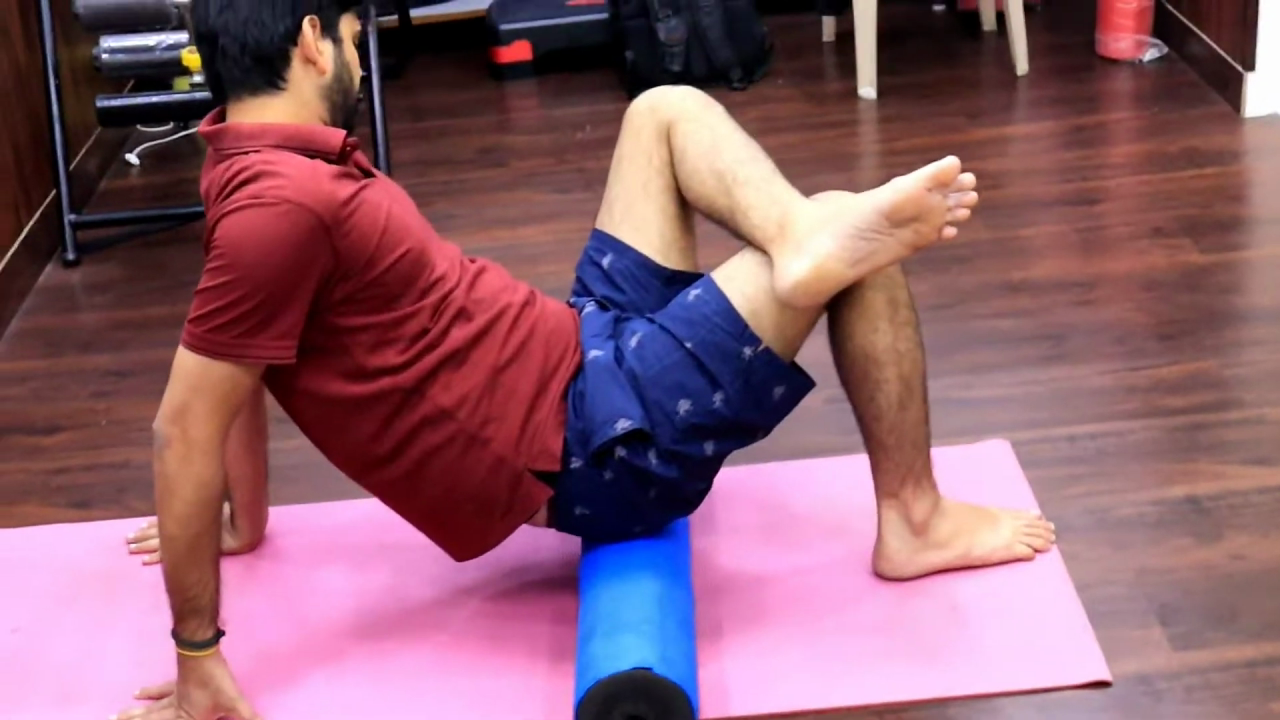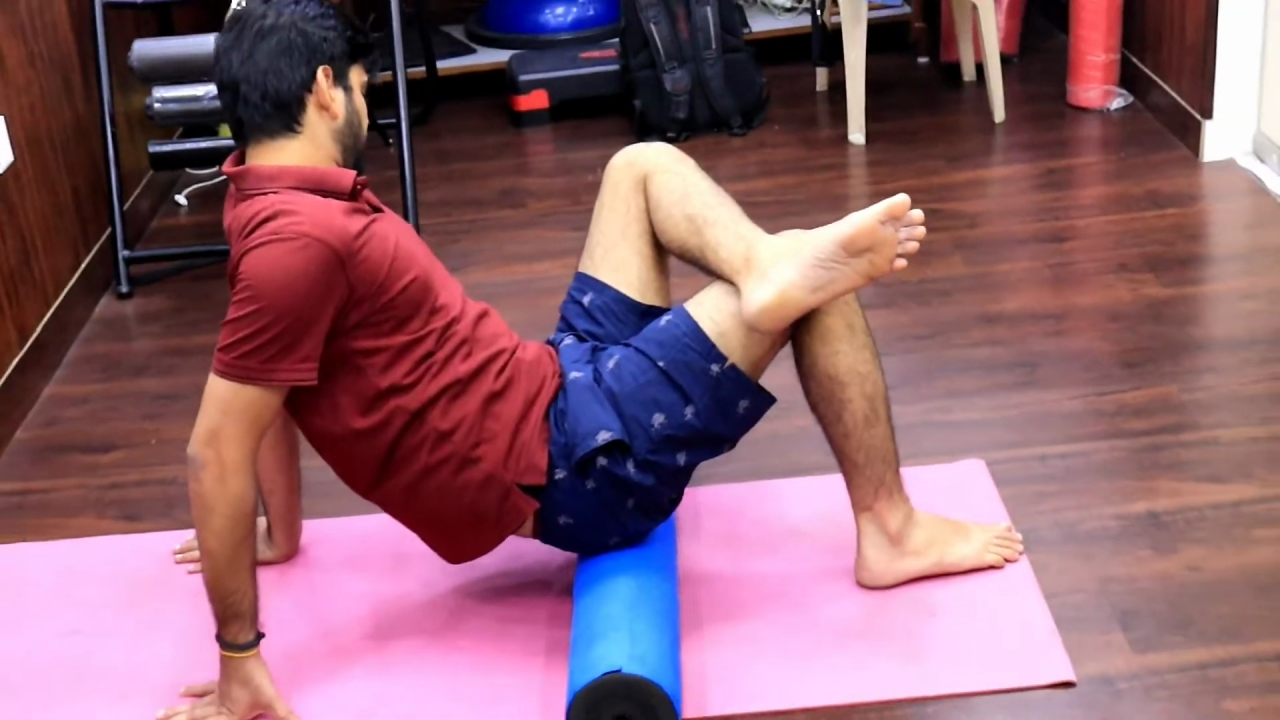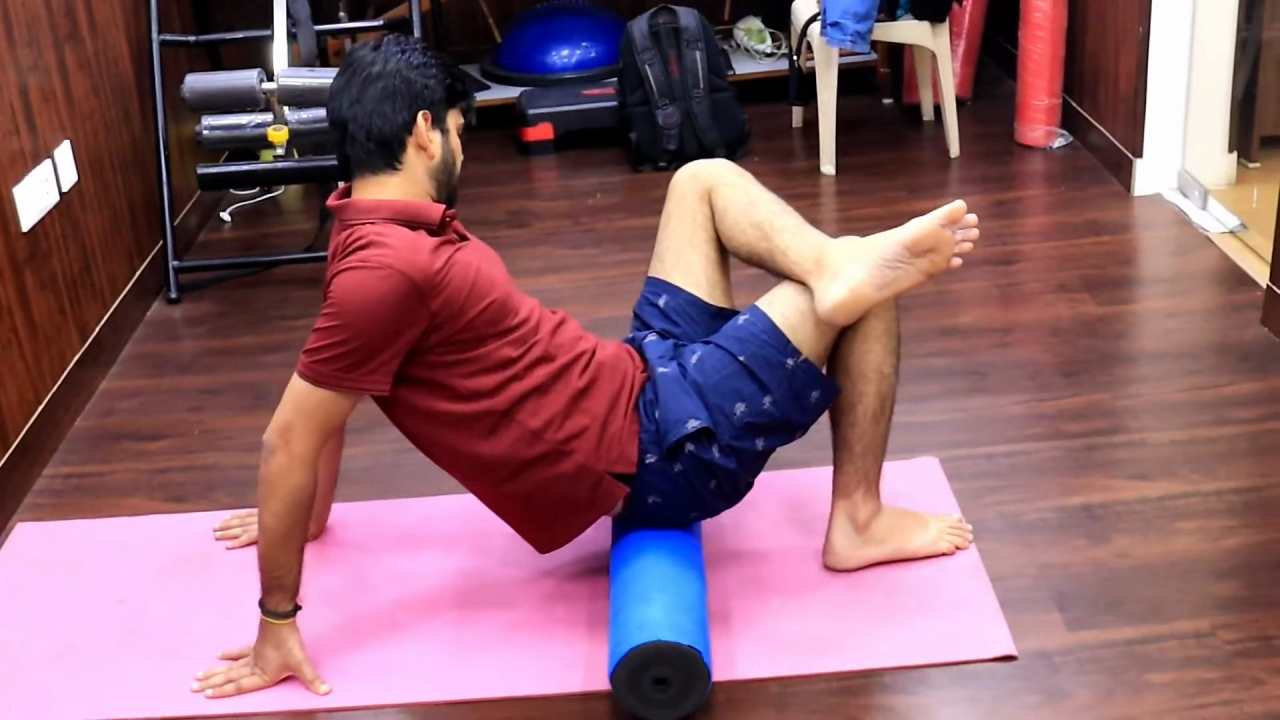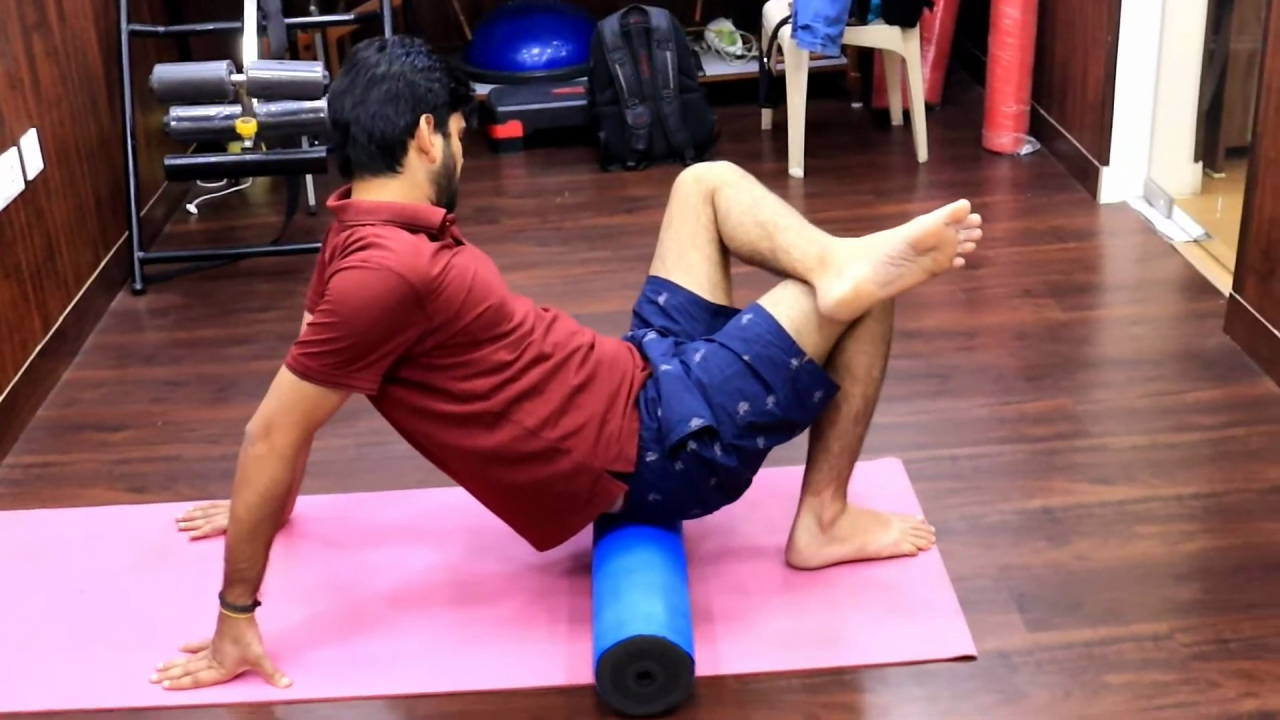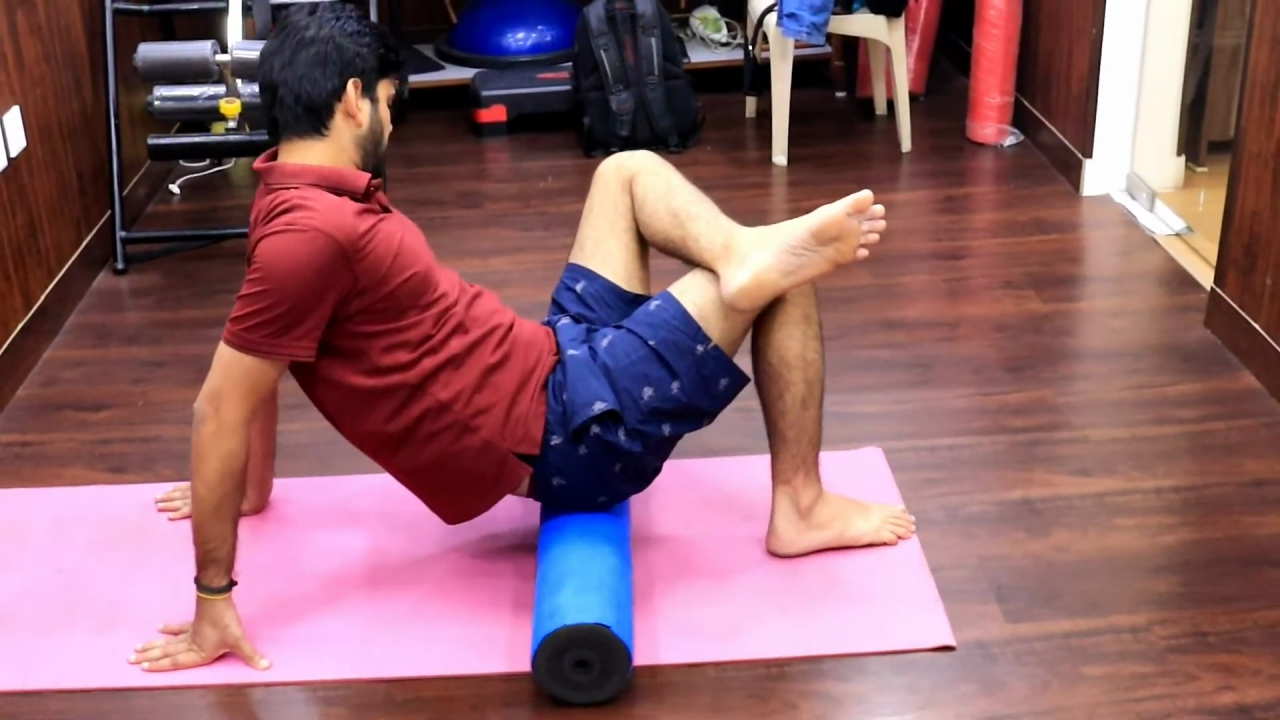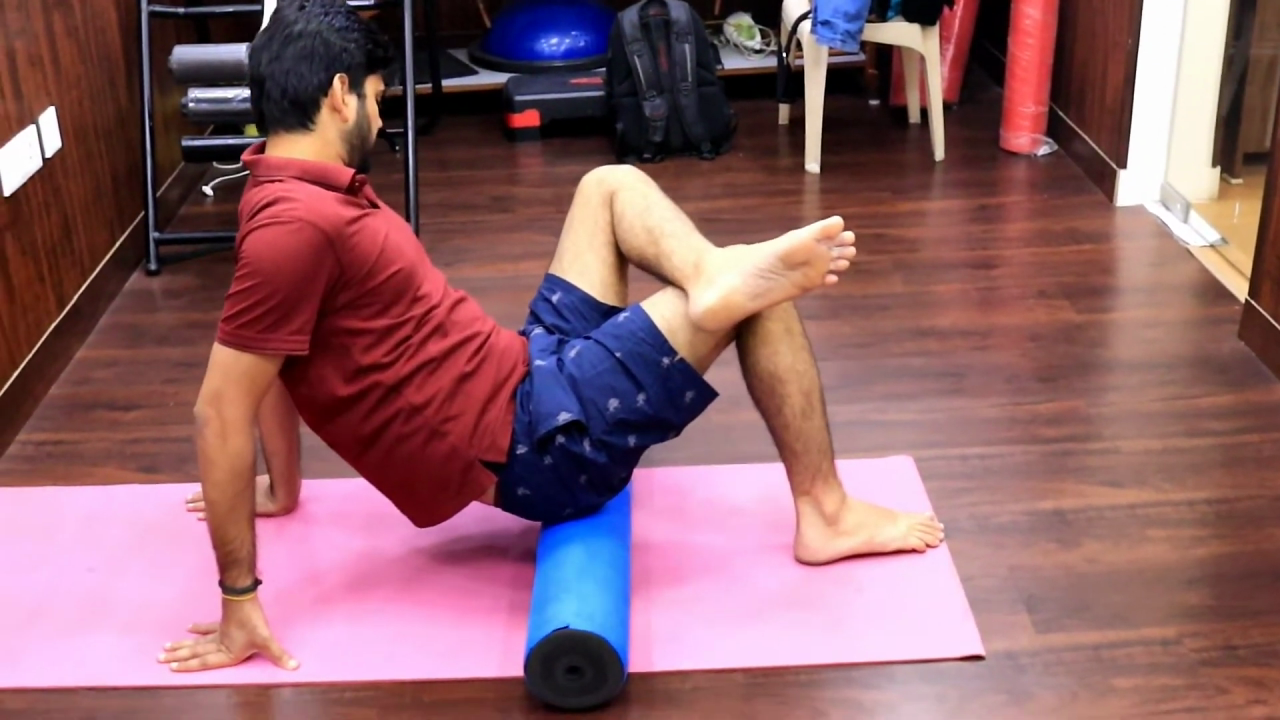
dt=0.7s
person 1, frame 1
left shoulder: (261, 162)
right shoulder: (285, 202)
left elbow: (241, 370)
right elbow: (186, 426)
left wrist: (246, 521)
left hip: (579, 356)
right hip: (590, 445)
left knee: (670, 112)
right knee: (848, 231)
left ankle: (800, 252)
right ankle: (917, 521)
person 1, frame 2
left shoulder: (280, 203)
right shoulder: (302, 237)
left elbow: (274, 399)
right elbow: (216, 451)
left wrist: (281, 532)
left hip: (564, 383)
right hip: (573, 463)
left knee: (647, 167)
right knee: (816, 283)
left ankle: (768, 270)
right ankle: (890, 528)
person 1, frame 3
left shoulder: (380, 232)
right shoulder: (390, 268)
left elbow: (325, 386)
right elbow: (288, 440)
right wrist: (277, 626)
left hip: (644, 381)
right hip: (660, 445)
left knee: (705, 181)
right knee: (865, 292)
left ankle: (835, 265)
right ankle: (860, 519)
person 1, frame 4
left shoulder: (367, 230)
right shoulder: (389, 270)
left elbow: (306, 359)
right elbow: (272, 433)
right wrist: (235, 621)
left hip: (642, 375)
right hip: (661, 441)
left knee: (709, 182)
right knee: (863, 291)
left ankle: (839, 262)
right ankle: (827, 519)
person 1, frame 5
left shoulder: (304, 196)
right shoulder: (312, 231)
left elbow: (259, 368)
right elbow: (220, 408)
left wrist: (255, 488)
right wrist: (215, 599)
left hip: (553, 363)
right hip: (565, 430)
left knee: (631, 171)
right knee: (786, 277)
left ankle: (739, 256)
right ankle: (803, 507)
person 1, frame 6
left shoulder: (299, 193)
right shoulder: (297, 224)
left elbow: (279, 365)
right elbow: (221, 412)
left wrist: (284, 489)
right wrist: (238, 601)
left hip: (530, 374)
right hip: (534, 441)
left knee: (612, 185)
right knee: (762, 297)
left ankle: (713, 277)
right ankle: (825, 512)
